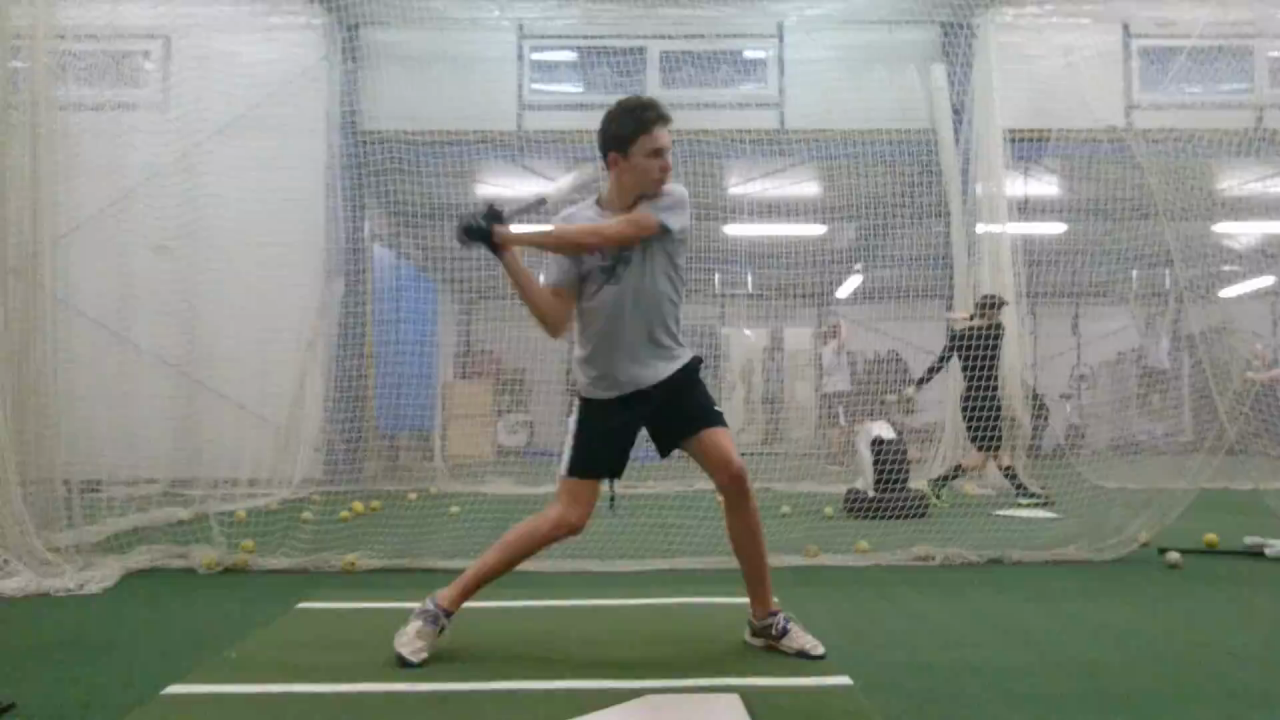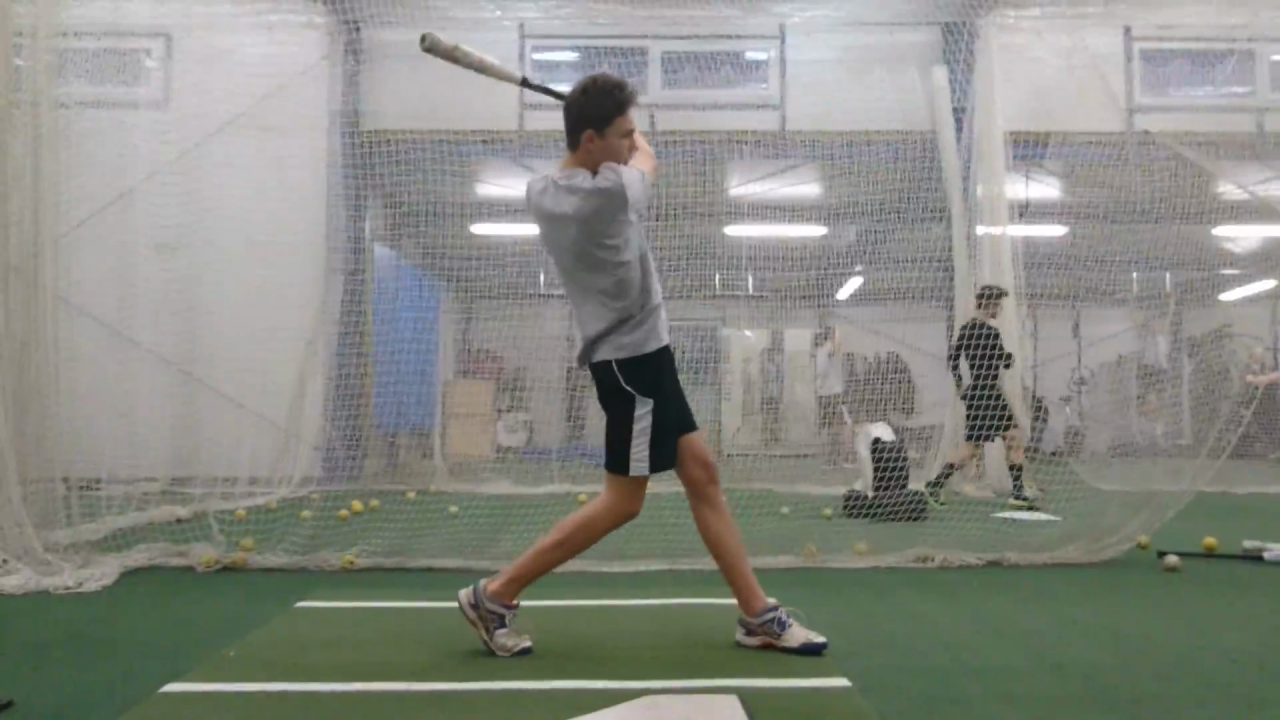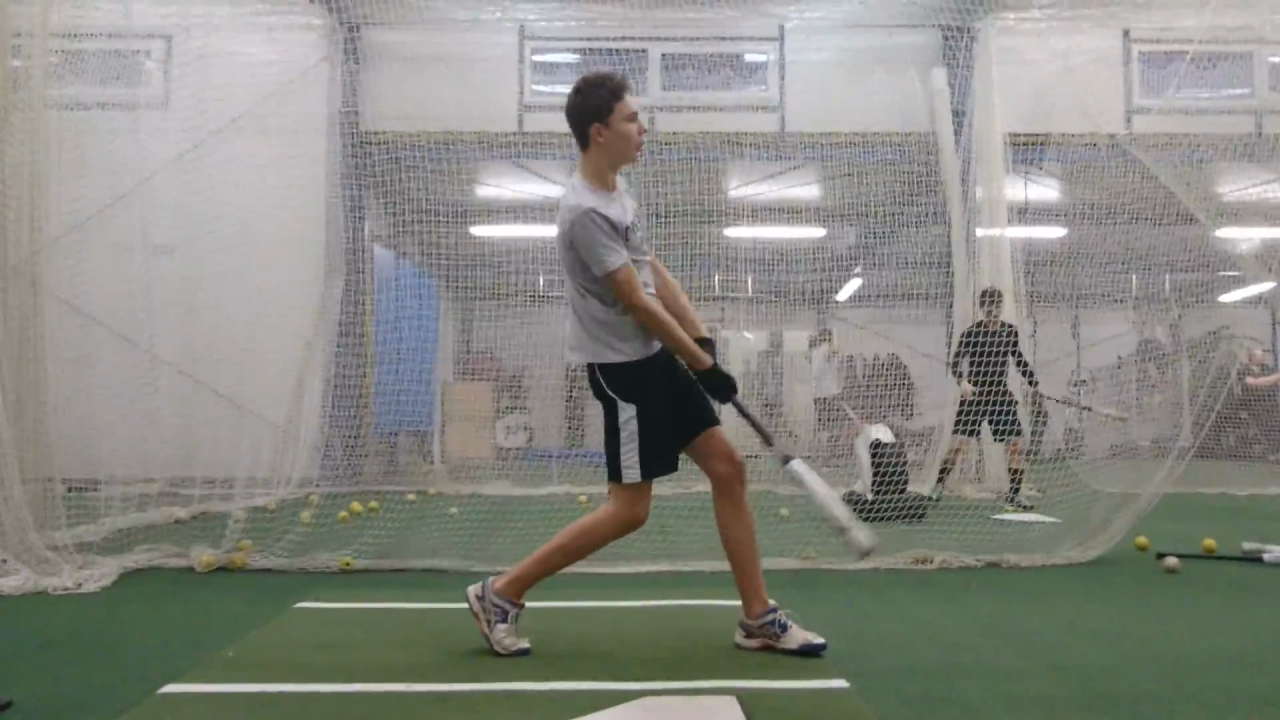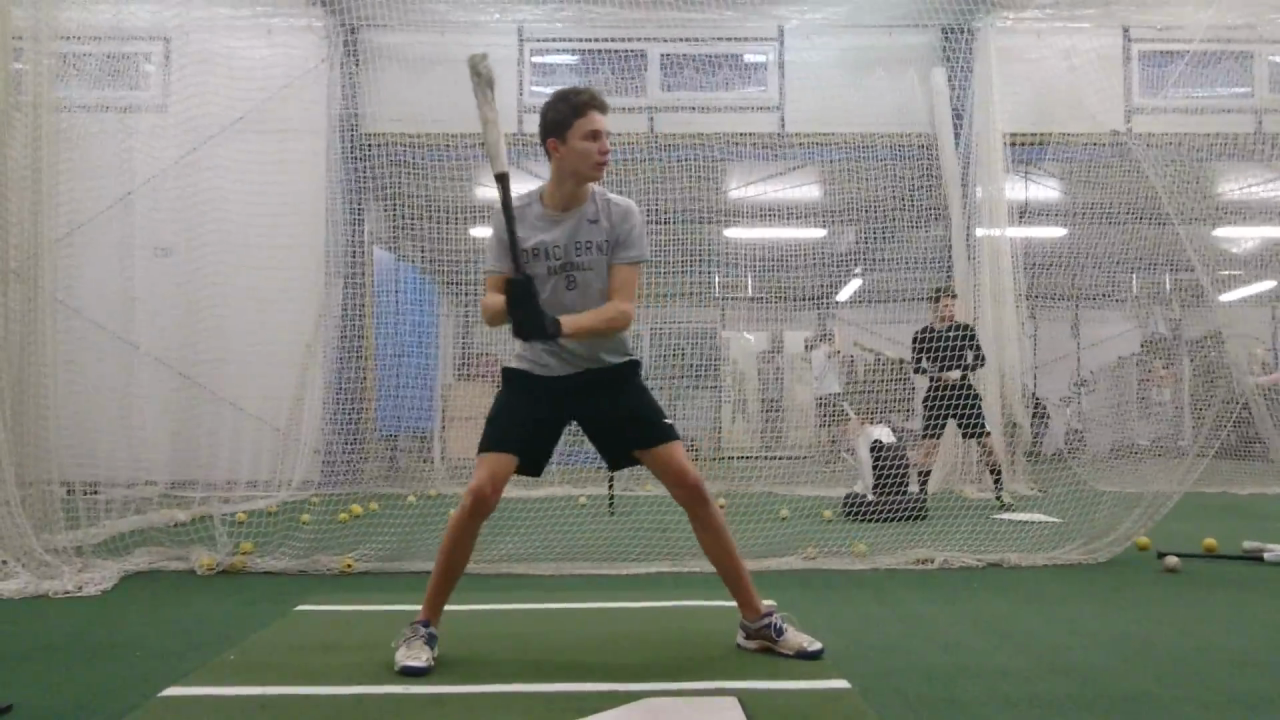
dt=0.5s
person 1, frame 1
left shoulder: (672, 201)
right shoulder: (576, 227)
left elbow: (604, 234)
right elbow: (555, 322)
left wrist: (514, 238)
right wrist: (507, 253)
left hip: (670, 371)
right hip: (608, 388)
left knee: (732, 475)
right knee: (568, 516)
left ankle: (767, 617)
right ankle: (440, 606)
person 1, frame 2
left shoulder: (539, 192)
right shoulder: (611, 189)
right elbow: (647, 159)
right wrist: (634, 141)
left hip: (627, 354)
right hip: (634, 357)
left knee: (703, 474)
right knee: (622, 500)
left ankle: (758, 615)
right ankle: (494, 595)
person 1, frame 3
left shoulder: (618, 192)
right shoulder: (583, 209)
right elbow: (638, 303)
left wrist: (700, 335)
right wrist: (704, 365)
left hip: (661, 353)
right hip: (622, 363)
left knee: (729, 467)
right knee: (629, 512)
left ankle: (758, 618)
right ankle: (501, 594)
person 1, frame 4
left shoulder: (621, 214)
right shoulder: (515, 217)
left elbow: (623, 309)
right elbow: (490, 308)
left wrist: (558, 326)
right wrist: (511, 304)
left hip: (609, 370)
right hip: (535, 375)
left knee: (690, 485)
right knee: (481, 493)
left ankle: (757, 619)
right ankle: (425, 624)
person 2, frame 1
left shoulder: (957, 336)
right shoulder: (996, 331)
left elbow: (938, 364)
left wrist: (916, 386)
right wrist: (970, 320)
left hip: (970, 400)
right hip: (985, 401)
left knee: (997, 448)
right knee: (981, 457)
left ankle: (1021, 491)
right ankle: (938, 483)
person 2, frame 2
left shoulder: (967, 328)
right shoulder: (990, 332)
left elbow: (952, 358)
right elbow: (1007, 362)
left wrist: (960, 383)
right wrist: (1009, 355)
left hip: (991, 394)
right hip: (983, 395)
left knee: (1015, 438)
right knee: (972, 447)
left ankle: (1017, 492)
right ankle: (935, 485)
person 2, frame 3
left shoulder: (1010, 330)
right shoulder: (971, 333)
left elbow: (1018, 357)
right elbow: (956, 361)
left wrist: (1033, 386)
right wrist: (962, 381)
left hip: (1000, 394)
right hip: (973, 394)
left knee: (1015, 444)
right knee: (959, 443)
left ankle: (1014, 496)
right ankle: (938, 487)
person 2, frame 4
left shoulder: (965, 329)
right shoulder: (922, 335)
left elbow: (980, 358)
right elbow: (916, 366)
left wrist: (960, 372)
right wrist: (932, 373)
left hip: (965, 393)
right hip: (937, 395)
left knee: (986, 441)
right knee: (928, 444)
left ankle: (999, 490)
right ankle: (921, 495)
